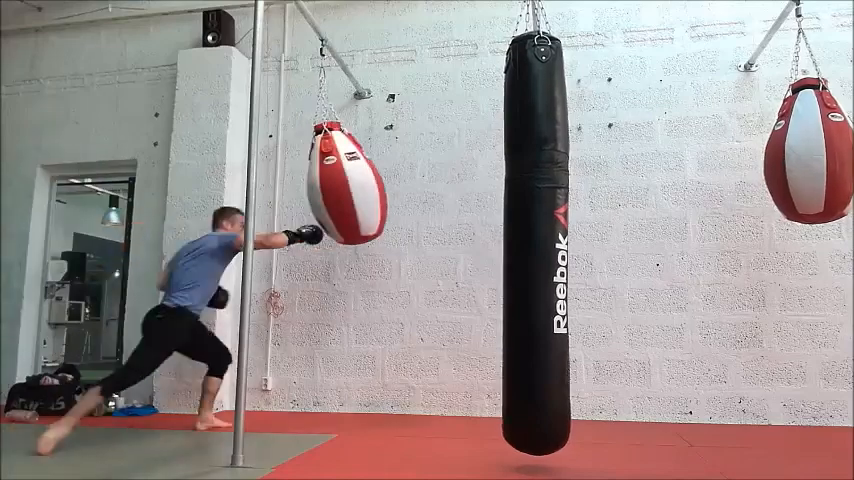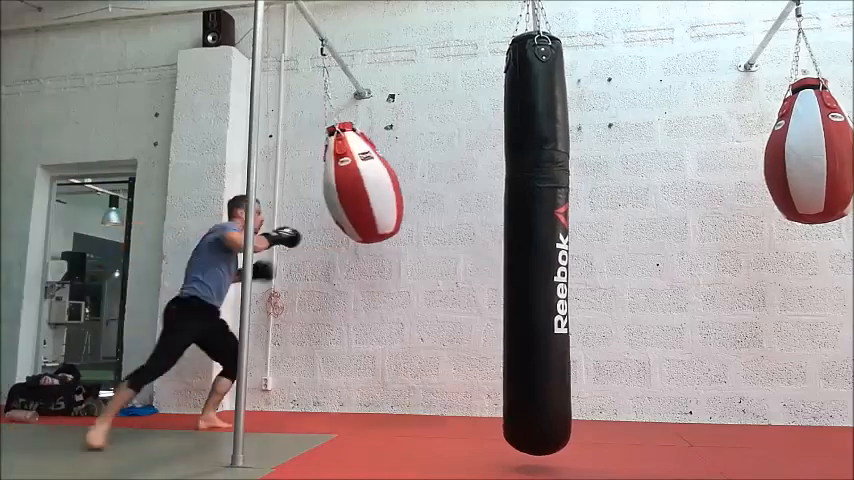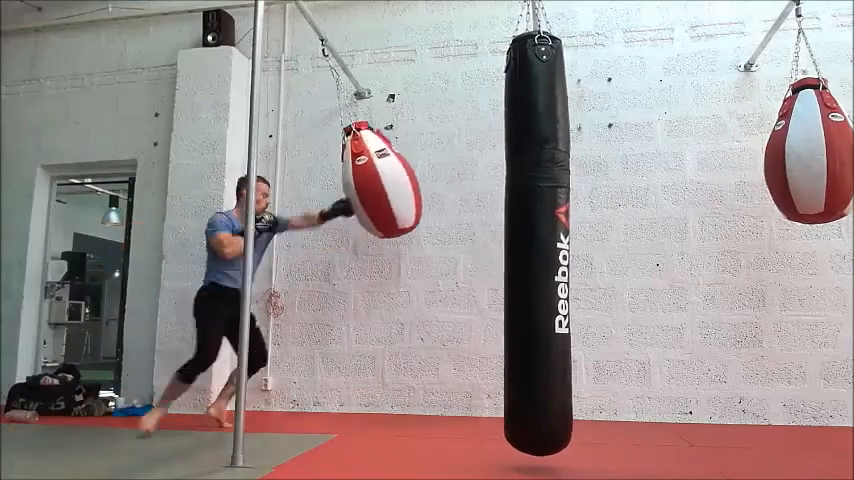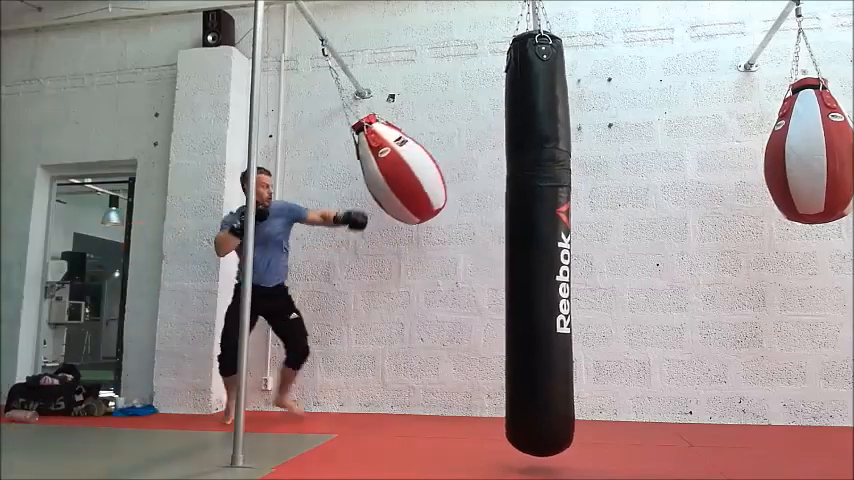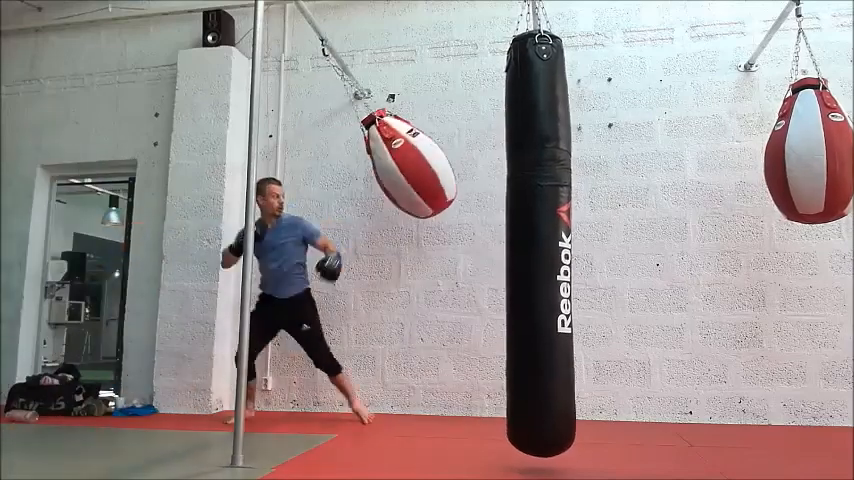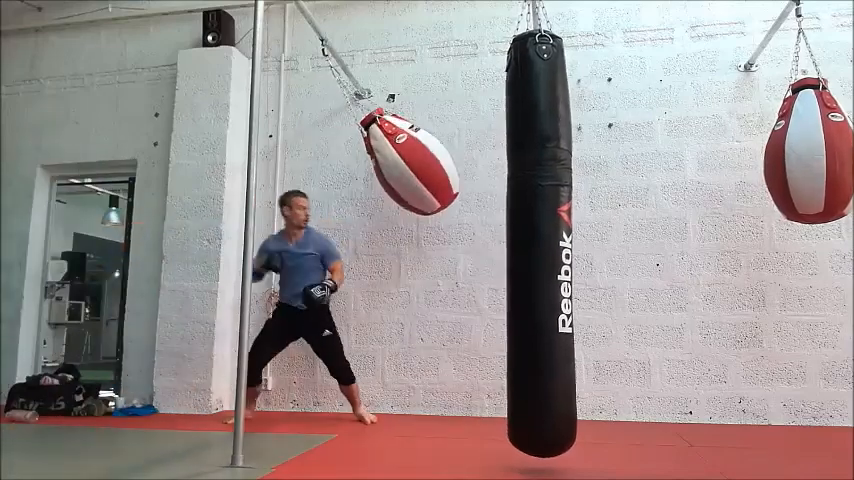
dt=0.1s
person 1, frame 1
left shoulder: (189, 248)
right shoulder: (222, 239)
left elbow: (162, 282)
right elbow: (267, 240)
right wrist: (299, 234)
left hip: (183, 321)
right hip: (171, 319)
left knee: (221, 358)
right knee: (126, 376)
left ankle: (204, 418)
right ankle: (62, 426)
person 1, frame 2
left shoulder: (225, 242)
right shoulder: (228, 230)
right elbow: (246, 244)
left wrist: (248, 273)
right wrist: (275, 236)
left hip: (207, 314)
right hip: (189, 310)
left knee: (236, 360)
right knee: (154, 368)
left ankle: (208, 416)
right ankle: (103, 423)
person 1, frame 3
left shoulder: (266, 220)
right shoulder: (220, 221)
left elbow: (302, 221)
right elbow: (227, 250)
left wrist: (330, 211)
right wrist: (254, 230)
left hip: (238, 301)
right hip: (213, 298)
left knee: (256, 357)
right knee: (204, 357)
left ankle: (219, 406)
right ankle: (159, 409)
person 1, frame 4
left shoulder: (284, 210)
right shoulder: (233, 219)
left elbow: (320, 217)
right elbow: (222, 250)
left wrist: (344, 218)
right wrist: (244, 224)
left hip: (277, 292)
right hip: (248, 293)
left knee: (298, 347)
right knee: (229, 350)
left ankle: (282, 396)
right ankle: (232, 405)
person 1, frame 5
left shoulder: (296, 224)
right shoulder: (252, 230)
left elbow: (328, 246)
right elbow: (226, 263)
left wrist: (332, 259)
right wrist: (238, 245)
left hip: (298, 302)
right hip: (269, 302)
left knee: (322, 357)
right knee: (246, 356)
left ankle: (354, 402)
right ankle: (248, 407)
person 1, frame 6
left shoulder: (319, 240)
right shoulder: (271, 244)
left elbow: (338, 273)
right elbow: (254, 274)
left wrist: (326, 288)
right wrist: (261, 268)
left hip: (317, 314)
right hip: (287, 312)
left knee: (339, 367)
right knee: (254, 361)
left ankle: (358, 409)
right ankle: (247, 408)
